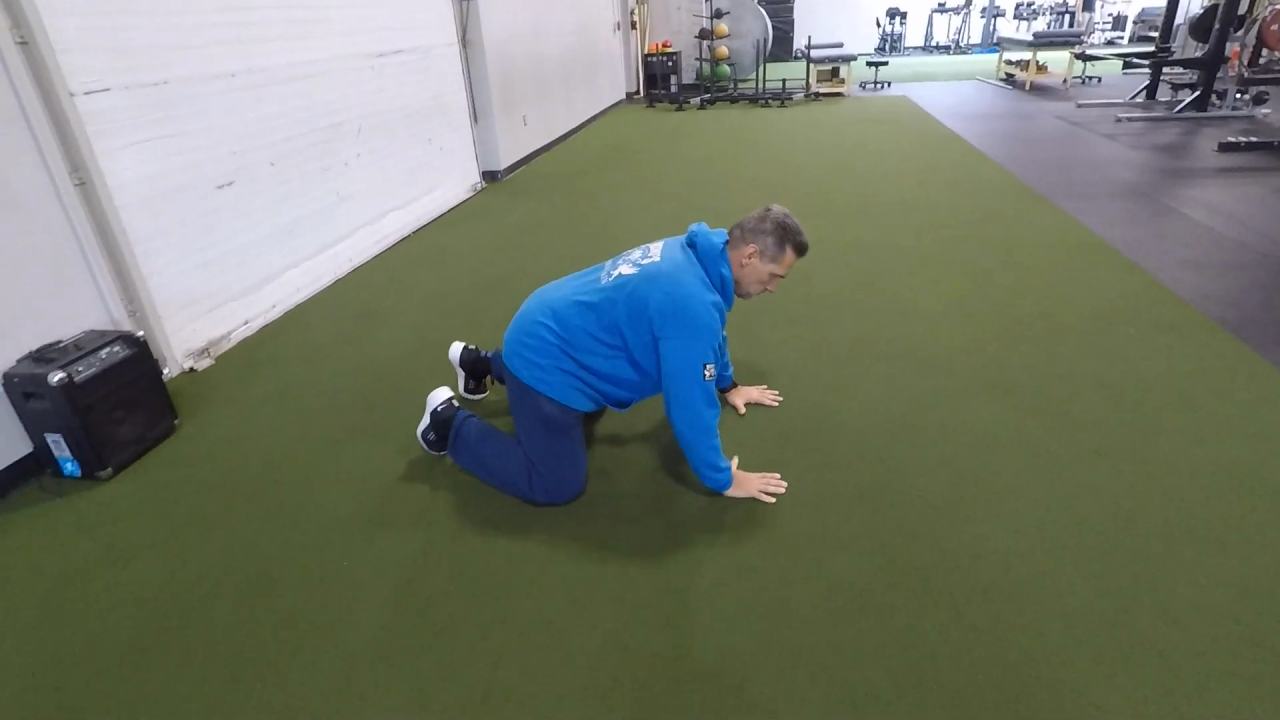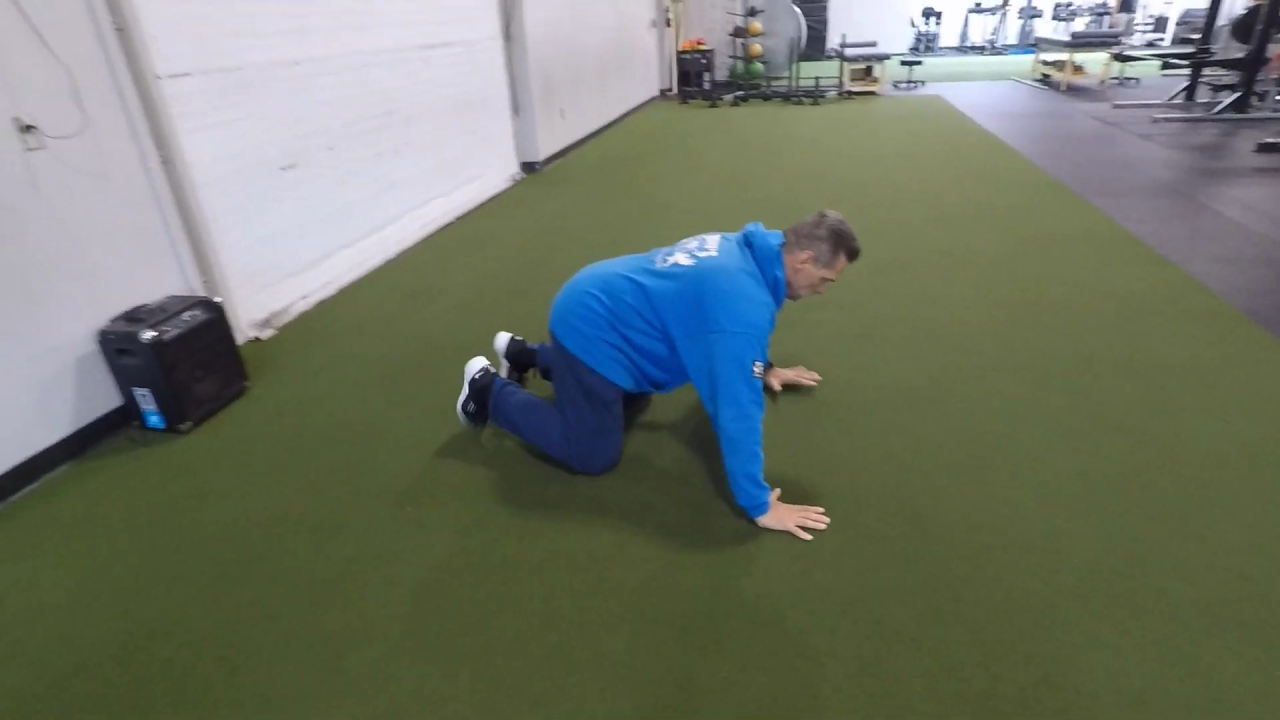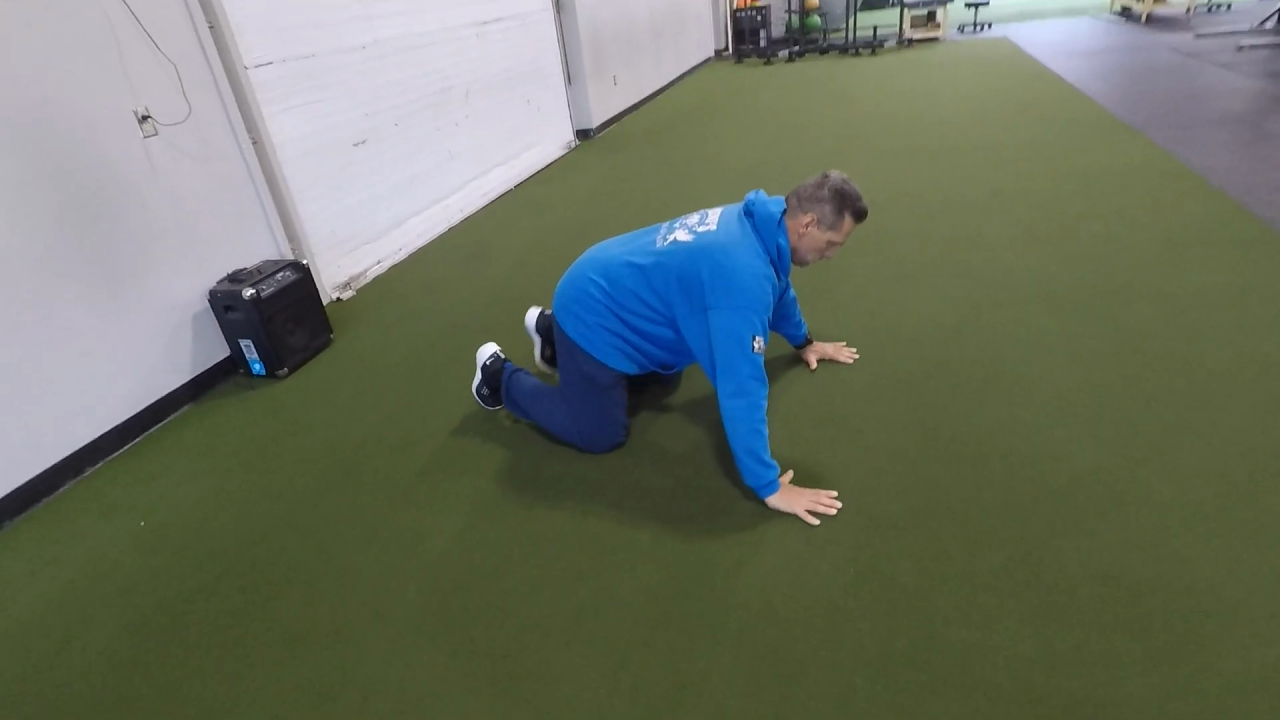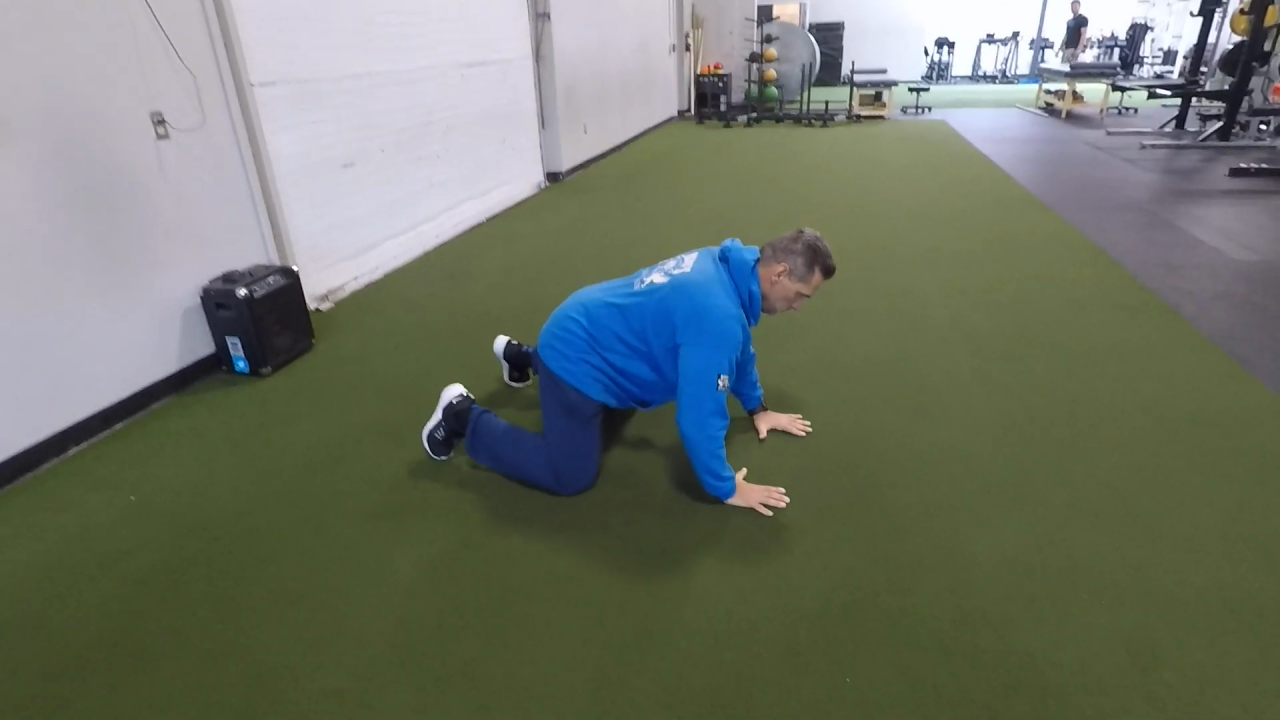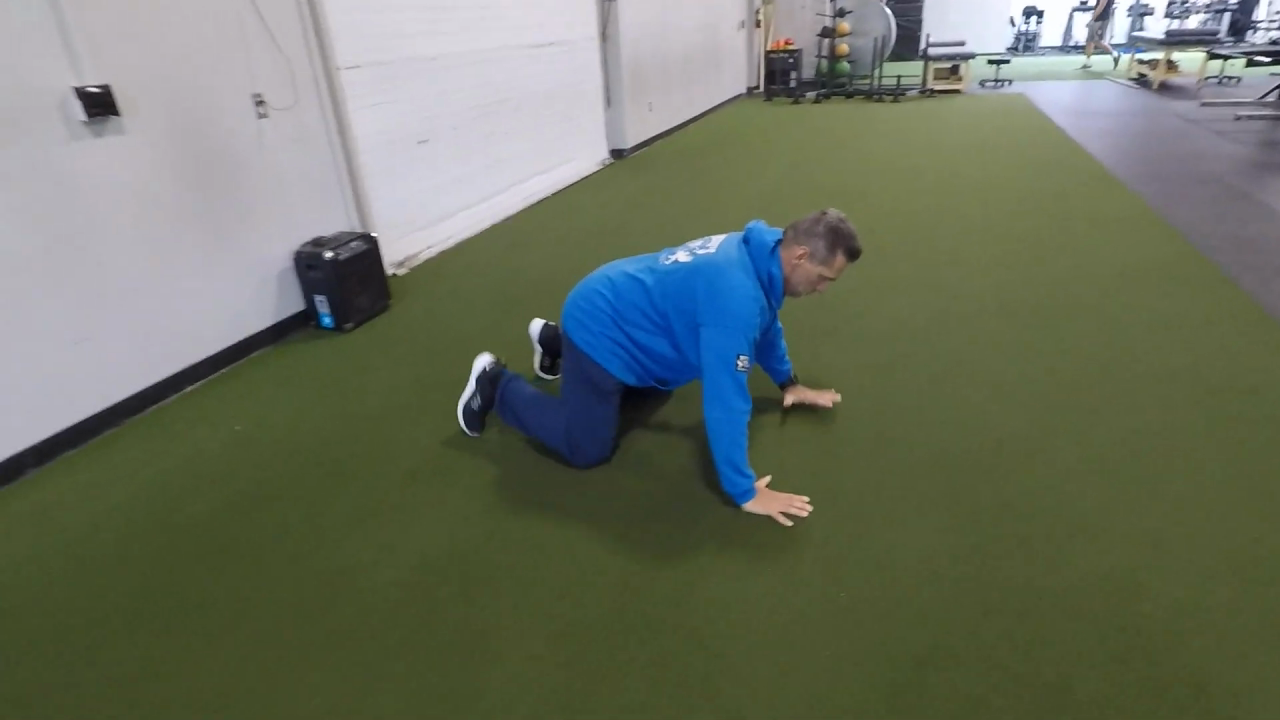
dt=1s
person 1, frame 1
left shoulder: (700, 253)
right shoulder: (692, 304)
right elbow: (692, 406)
left wrist: (727, 385)
right wrist: (722, 480)
left hip: (547, 327)
right hip: (546, 360)
left knee: (589, 409)
right knee: (557, 486)
left ankle: (480, 362)
right ankle: (450, 424)
person 1, frame 2
left shoulder: (747, 251)
right shoulder: (746, 303)
right elbow: (738, 410)
left wrist: (764, 368)
right wrist: (759, 505)
left hip: (594, 303)
right hip: (590, 329)
left knee: (631, 402)
right knee: (594, 453)
left ankle: (525, 355)
right ankle: (488, 390)
person 1, frame 3
left shoulder: (757, 223)
right shoulder: (744, 273)
left elbow: (777, 289)
right elbow: (741, 389)
left wrist: (804, 342)
right wrist: (769, 486)
left hip: (606, 285)
right hip: (594, 316)
left knee: (666, 375)
right knee: (602, 435)
left ankle: (553, 328)
right ankle: (500, 375)
person 1, frame 4
left shoulder: (730, 267)
right shoulder: (717, 315)
left elbow: (738, 350)
right elbow: (700, 417)
left wrist: (756, 408)
right wrist: (726, 488)
left hip: (585, 329)
right hip: (577, 356)
left knee: (622, 404)
right knee: (571, 476)
left ankle: (523, 356)
right ankle: (463, 417)
person 1, frame 5
left shoulder: (757, 254)
right shoulder: (736, 296)
left elbow: (765, 324)
right elbow: (726, 402)
left wrist: (788, 383)
right wrist: (745, 492)
left hip: (619, 306)
right hip: (599, 329)
left knee: (650, 392)
right knee: (588, 448)
left ankle: (556, 341)
right ankle: (496, 385)
